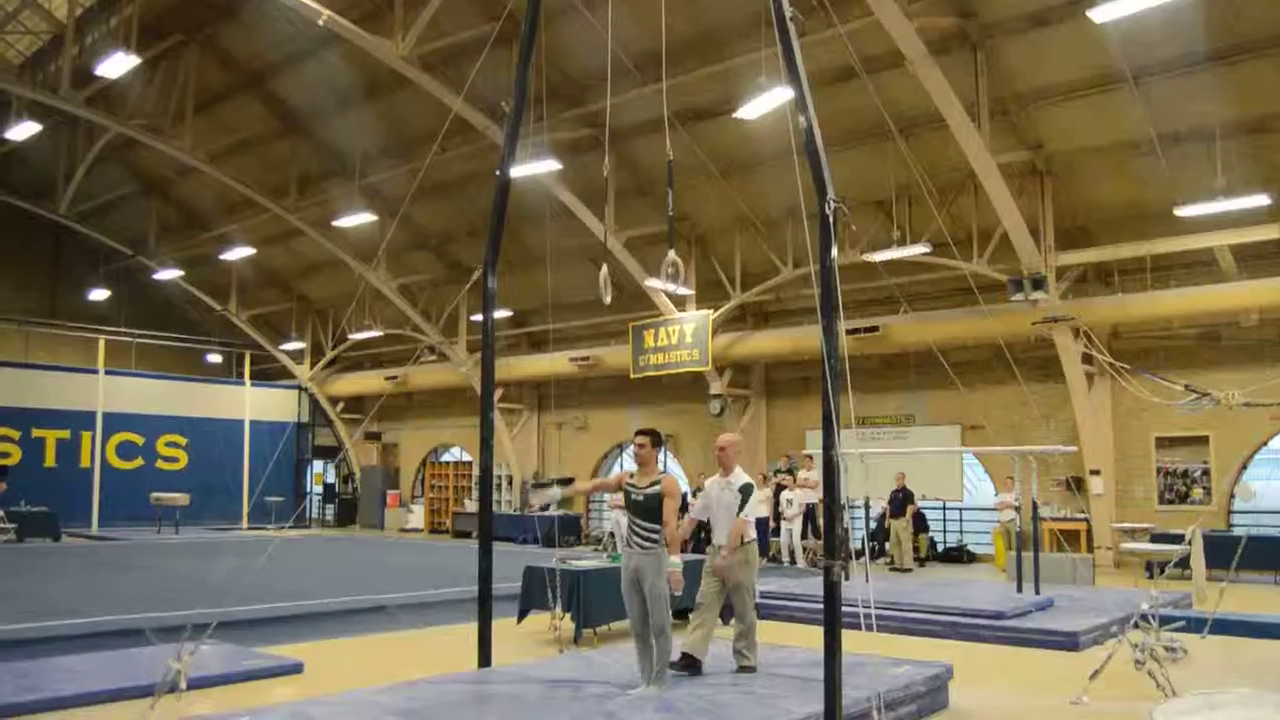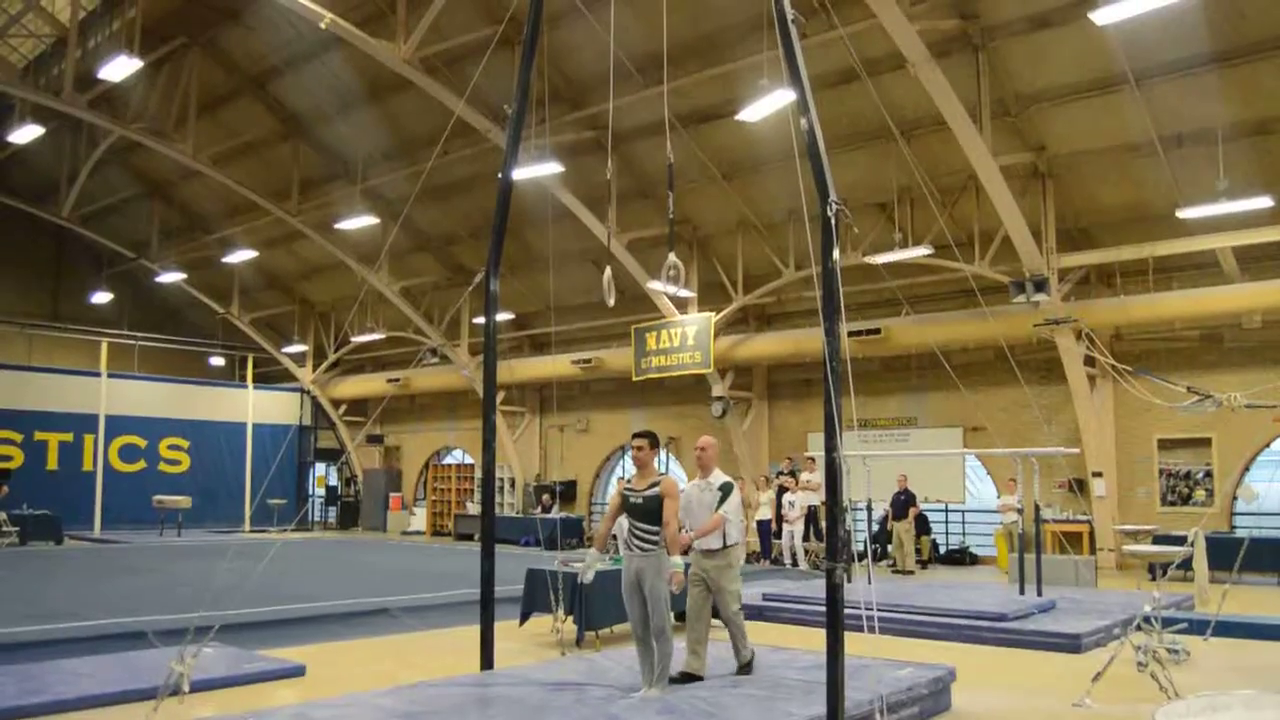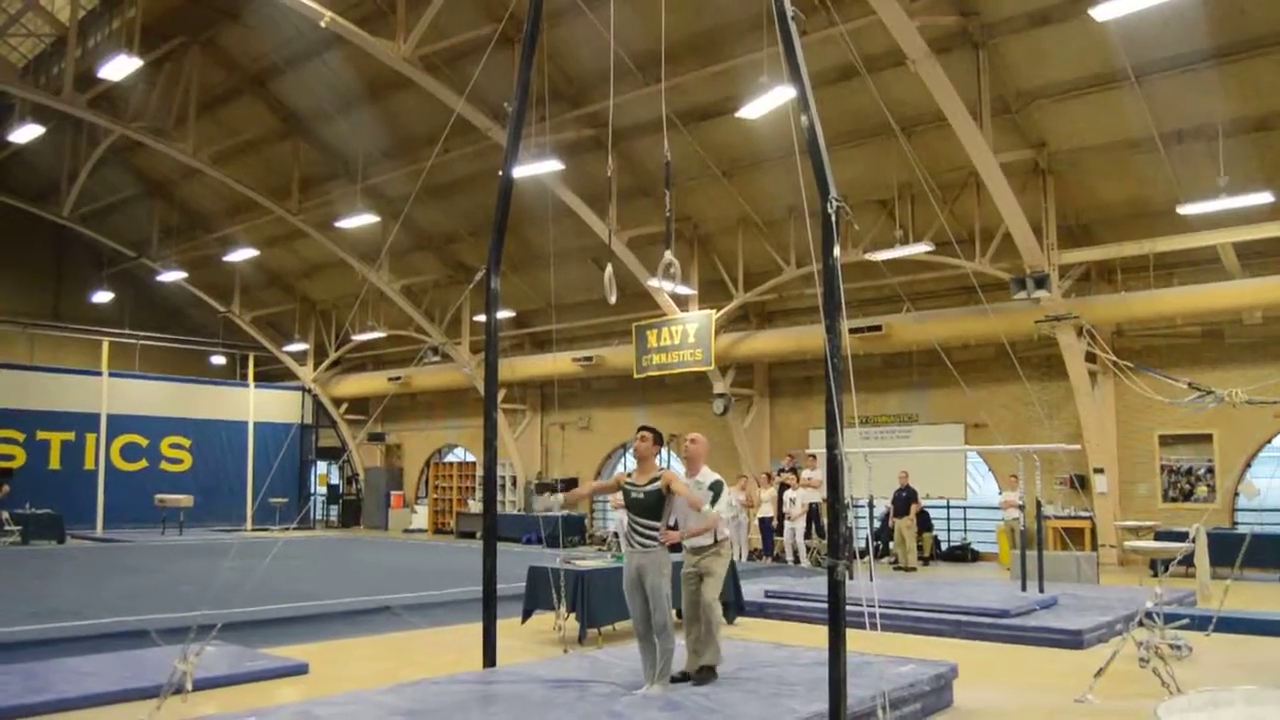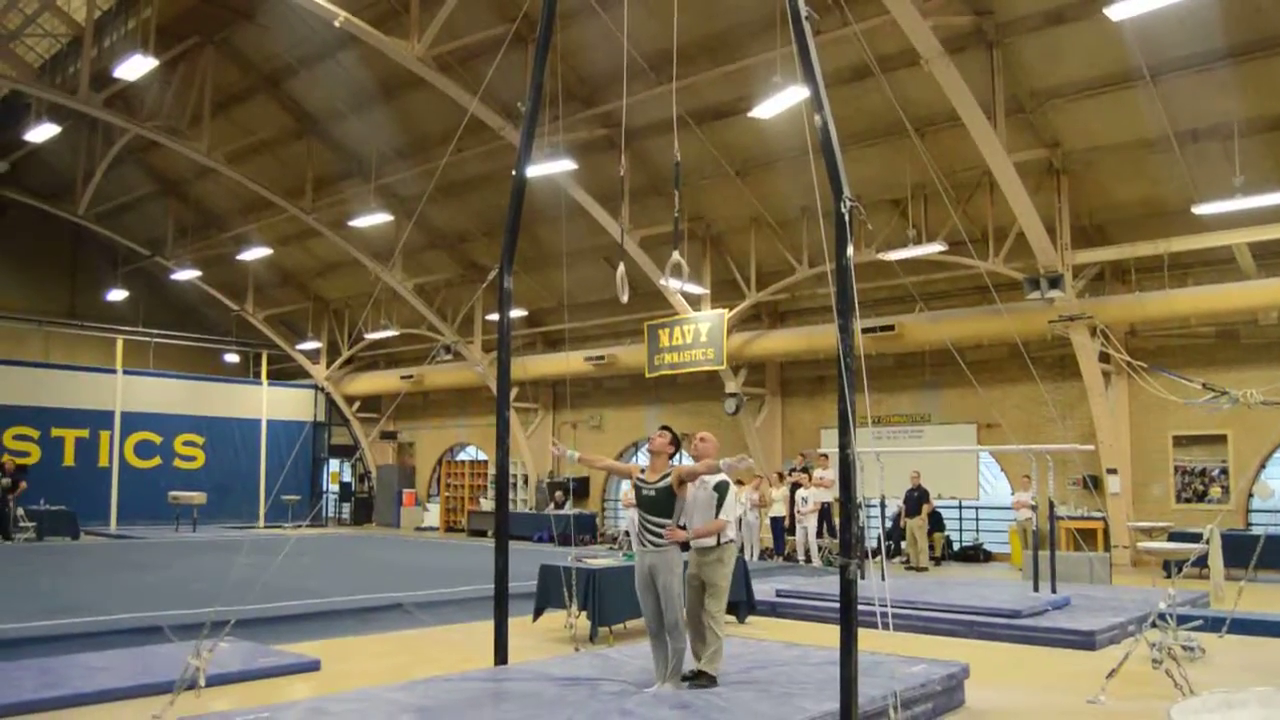
dt=0.3s
person 1, frame 1
left shoulder: (667, 483)
right shoulder: (625, 480)
left elbow: (671, 525)
right elbow: (591, 485)
left wrist: (675, 563)
right wrist: (558, 493)
left hip: (654, 559)
right hip: (629, 558)
left knee: (659, 625)
right knee: (638, 626)
left ankle: (659, 683)
right ankle: (646, 680)
person 1, frame 2
left shoulder: (666, 485)
right shoulder: (625, 486)
left elbow: (670, 525)
right elbow: (608, 522)
left wrist: (676, 564)
right wrist: (593, 556)
left hip: (655, 561)
right hip: (630, 561)
left knee: (660, 628)
right knee: (639, 629)
left ankle: (659, 685)
right ankle: (647, 683)
person 1, frame 3
left shoulder: (667, 478)
right shoulder: (623, 479)
left elbow: (687, 495)
right elbow: (591, 489)
left wrist: (706, 510)
right wrist: (560, 499)
left hip: (655, 557)
right hip: (630, 558)
left knee: (661, 624)
right knee: (640, 625)
left ankle: (661, 682)
right ankle: (649, 679)
person 1, frame 4
left shoulder: (677, 474)
right shoulder: (635, 472)
left elbow: (702, 467)
right elbow: (601, 463)
left wrist: (724, 464)
right wrist: (570, 455)
left hip: (666, 556)
right hip: (642, 556)
left knee: (673, 623)
right knee: (652, 625)
left ankle: (673, 680)
right ankle: (660, 678)
person 2, frame 1
left shoulder: (745, 485)
right shoulder: (711, 484)
left elbow: (741, 523)
right elbow: (694, 517)
left wrist: (726, 555)
left hip: (741, 552)
right hip: (716, 550)
left knee: (744, 609)
right knee: (705, 603)
left ankle: (746, 661)
right ankle: (692, 656)
person 2, frame 2
left shoulder: (726, 485)
right shoulder: (690, 488)
left elbow: (718, 520)
right elbow: (677, 518)
left wrist: (690, 537)
left hip: (724, 555)
right hip: (699, 556)
left knee: (729, 610)
right knee: (695, 612)
left ankle: (745, 655)
right ankle: (694, 668)
person 2, frame 3
left shoulder: (715, 482)
left elbow: (712, 520)
left wrist: (680, 535)
left hip: (715, 549)
right hip: (690, 552)
left knee: (708, 600)
right knee: (689, 610)
left ankle: (709, 662)
right ankle: (693, 665)
person 2, frame 4
left shoulder: (721, 483)
right shoulder: (687, 482)
left elbow: (721, 524)
right elbow: (678, 516)
left wrist: (687, 535)
left hip: (719, 552)
right hip: (696, 553)
left knee: (713, 612)
right knee: (694, 612)
left ankle: (709, 672)
right ankle: (701, 666)
